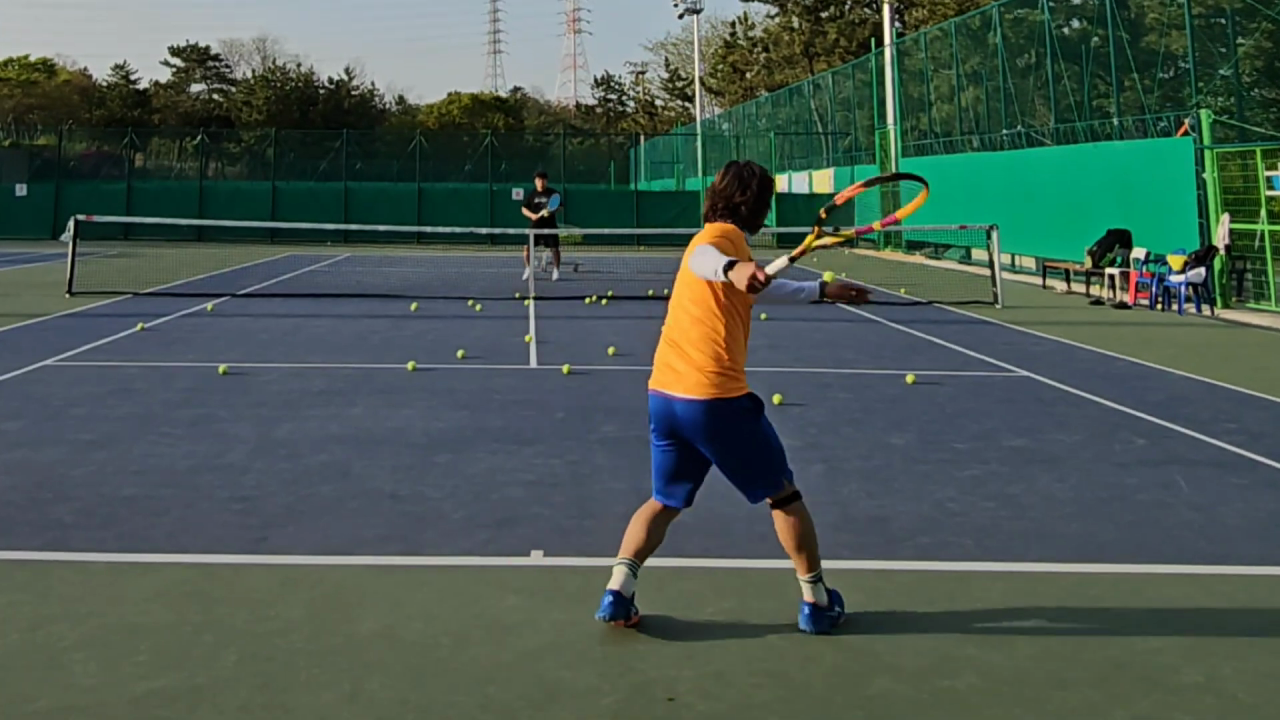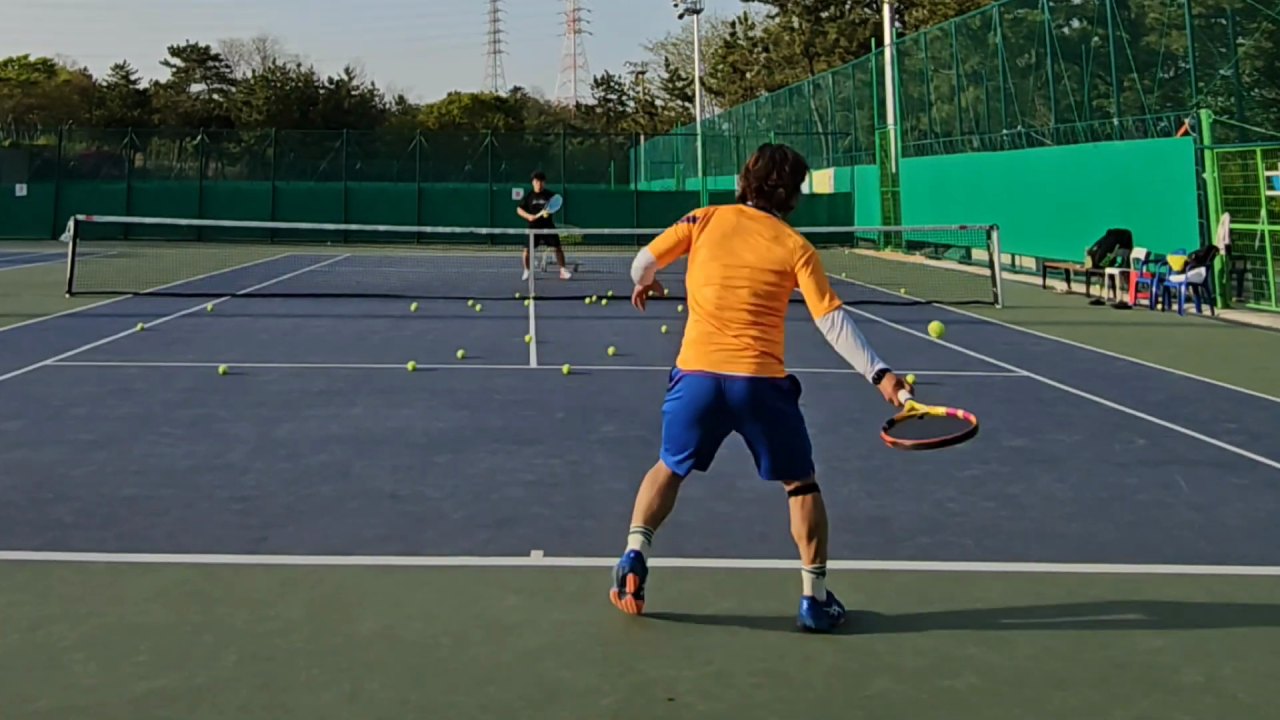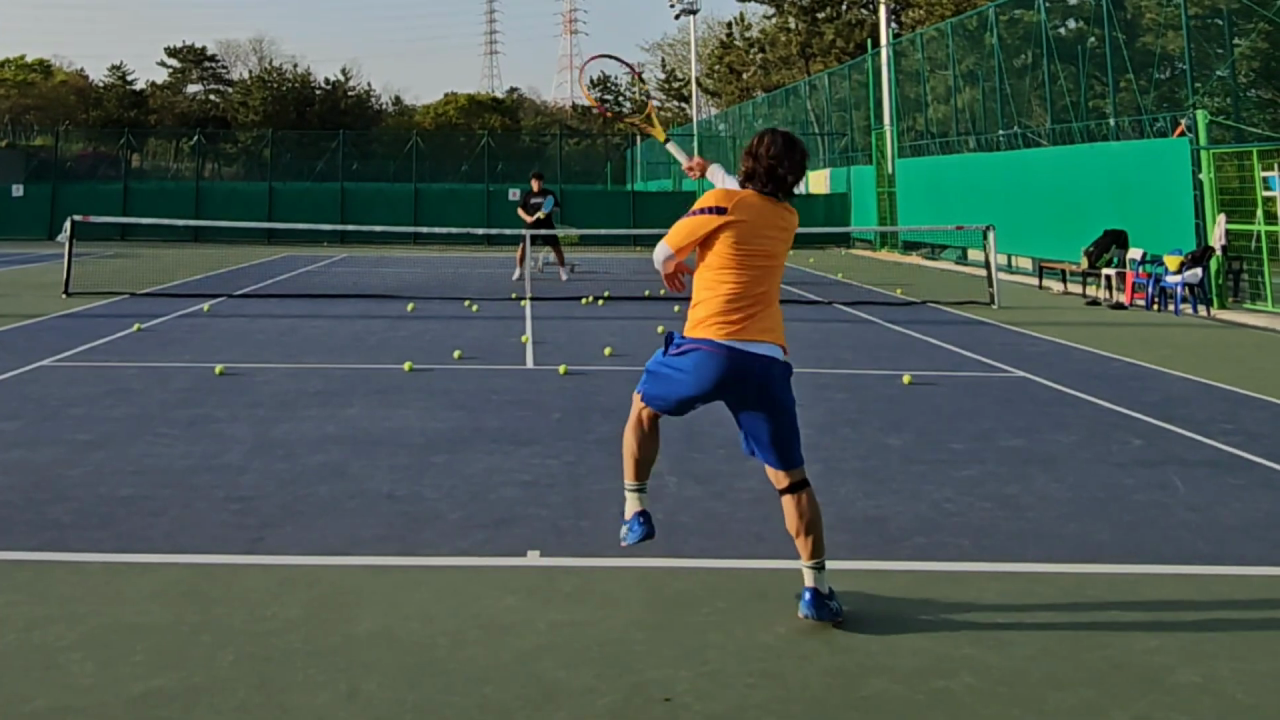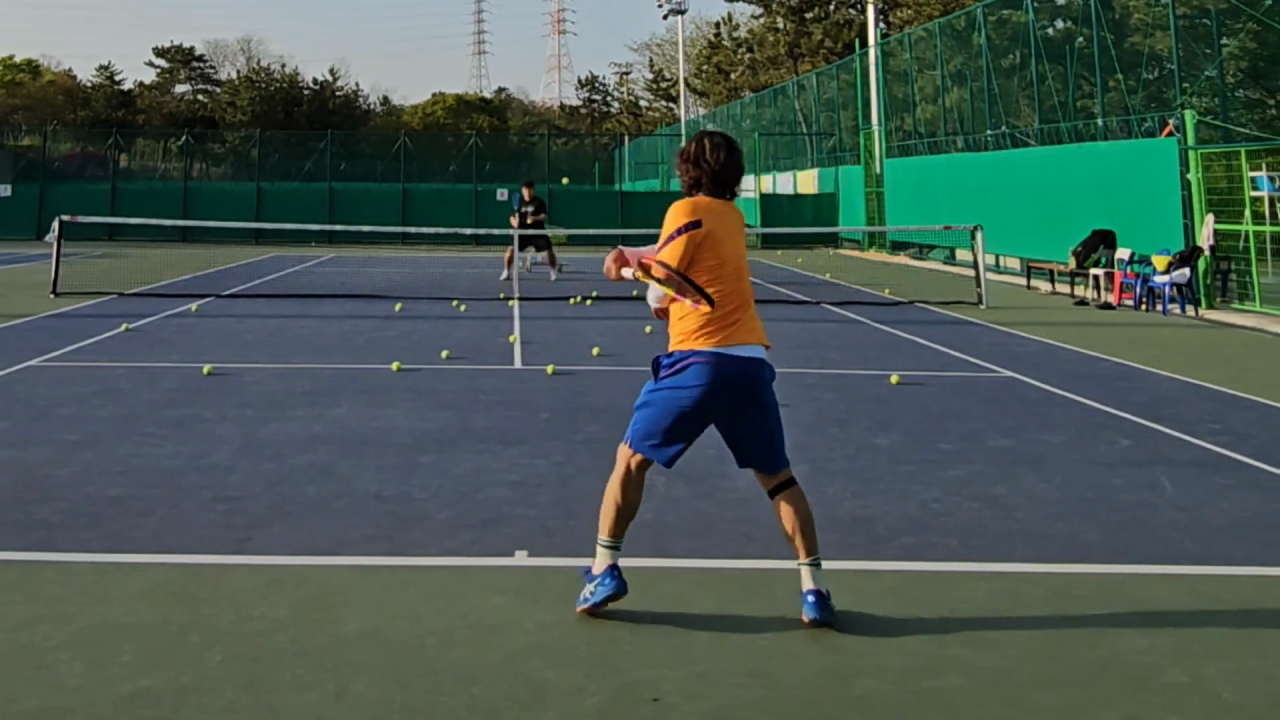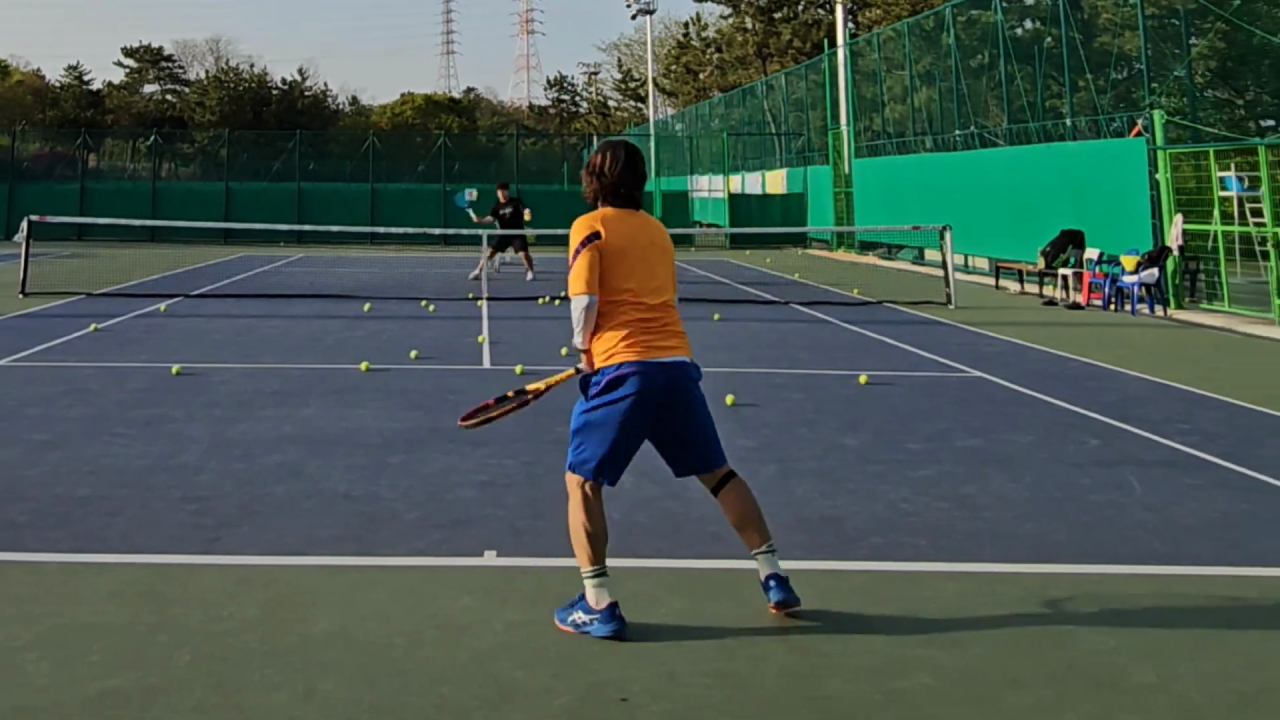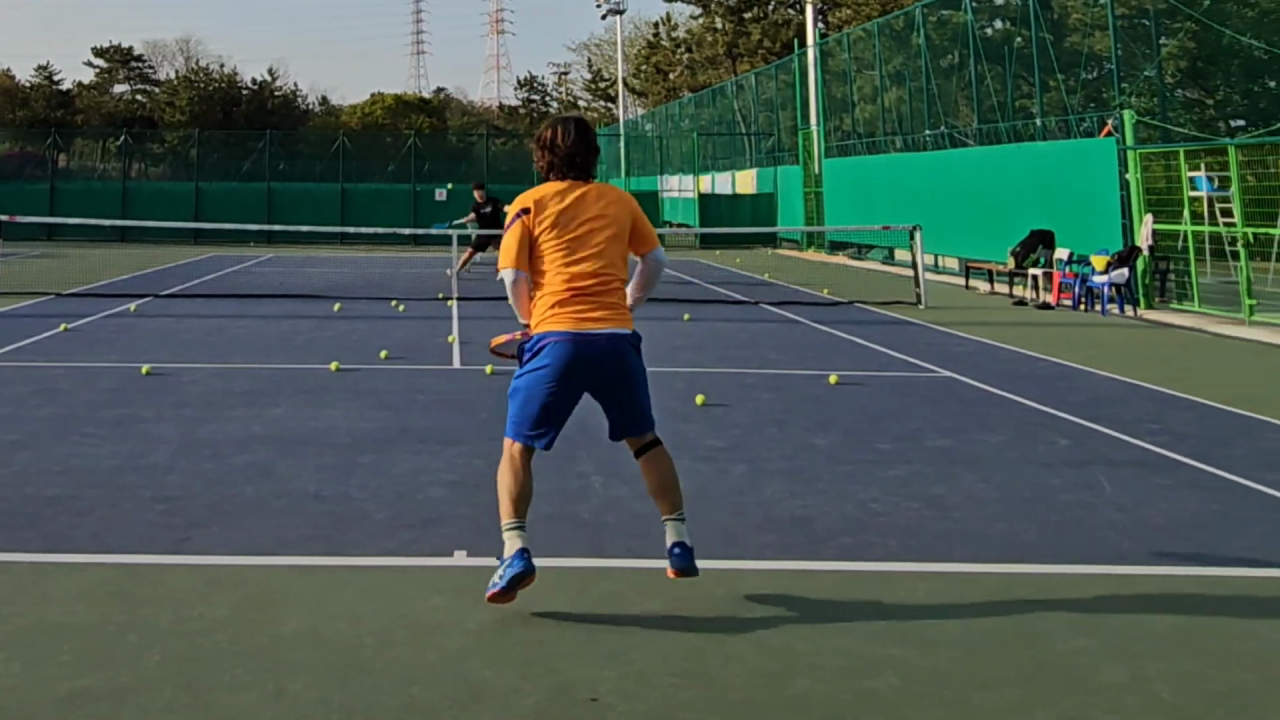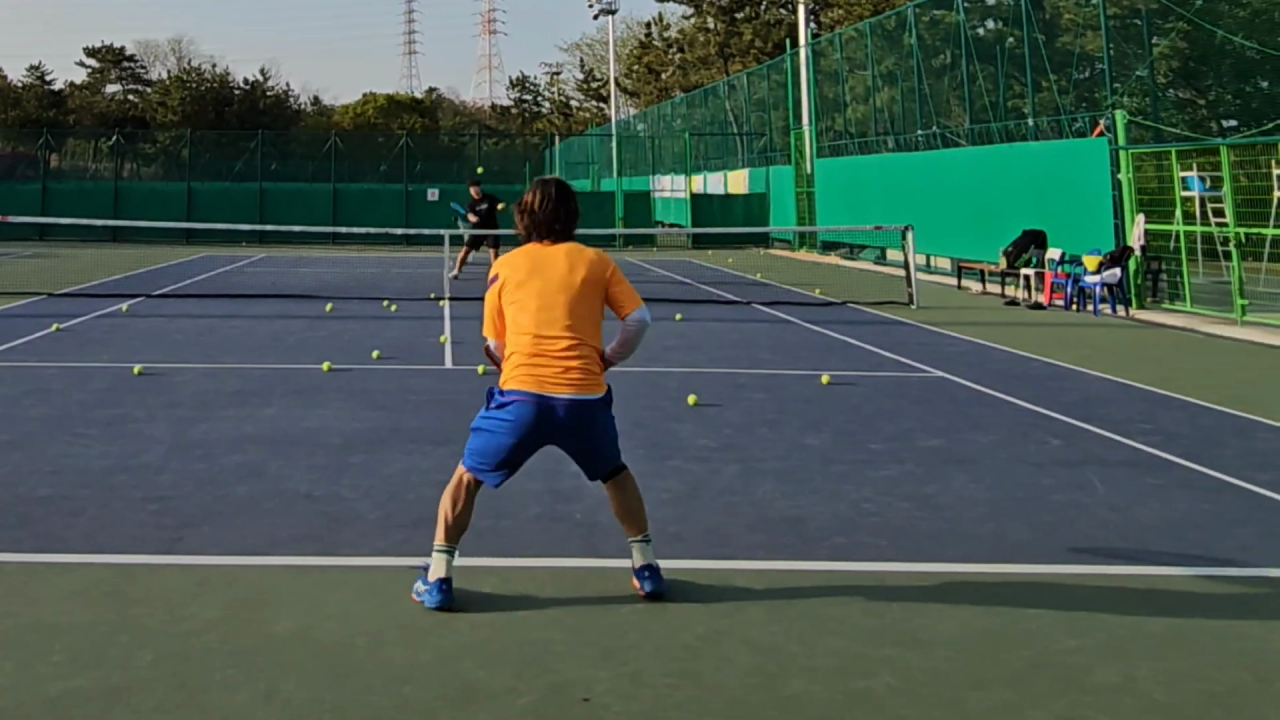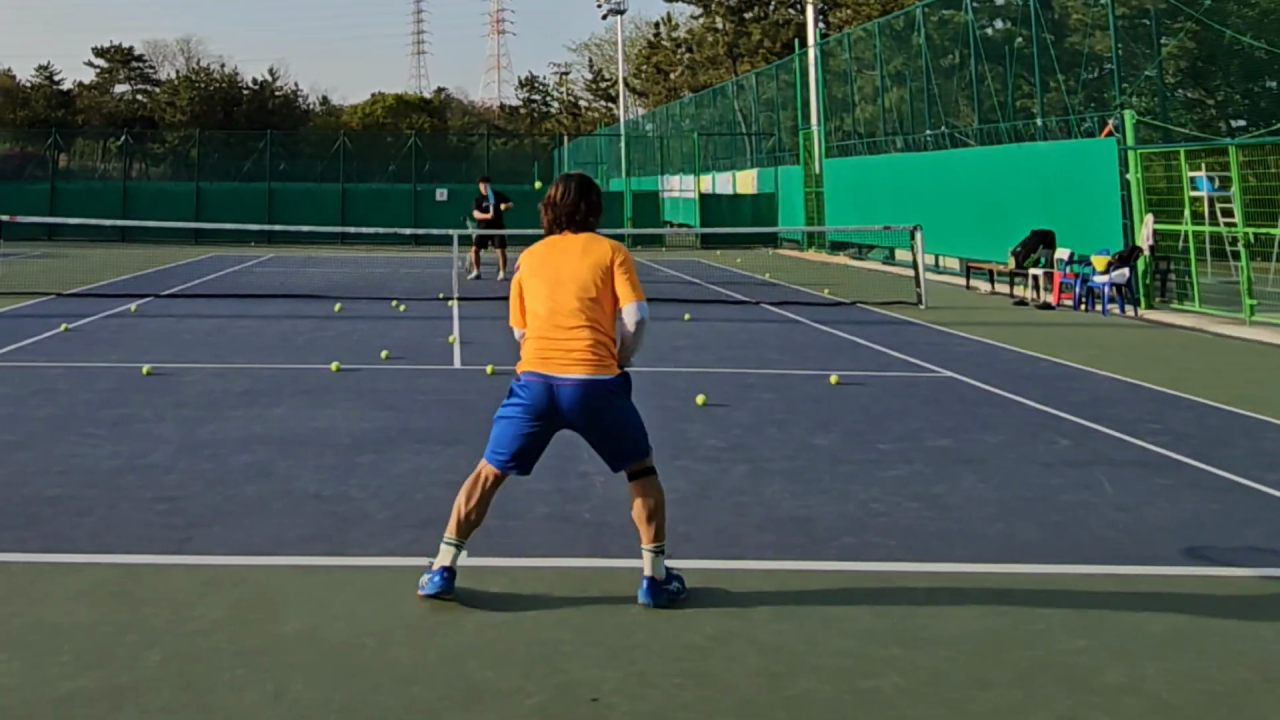
dt=0.2s
person 1, frame 1
left shoulder: (719, 239)
right shoulder: (724, 235)
left elbow: (751, 293)
right elbow: (697, 259)
left wrist: (825, 291)
right wrist: (732, 268)
left hip: (664, 395)
right hip: (711, 399)
left knee: (665, 500)
right knee: (782, 497)
left ankle: (618, 591)
right ankle: (816, 601)
person 1, frame 2
left shoulder: (706, 218)
right shoulder: (797, 247)
left elbow: (645, 260)
right elbow: (832, 320)
left wrist: (642, 282)
right wrist: (878, 371)
left hip: (699, 376)
right hip: (764, 382)
left knee: (669, 470)
right knee: (801, 484)
left ankle: (634, 555)
right ankle: (816, 597)
person 1, frame 3
left shoulder: (721, 202)
right shoulder: (788, 218)
left elbow: (665, 256)
left wrist: (670, 271)
right wrist: (711, 172)
left hip: (709, 347)
right hip: (765, 360)
left knee: (645, 406)
right knee: (790, 477)
left ankle: (636, 511)
right ankle: (816, 590)
person 1, frame 4
left shoulder: (689, 211)
right shoulder: (733, 217)
left elbow: (663, 294)
left wrist: (657, 300)
right wrist: (629, 256)
left hip: (698, 361)
right hip: (750, 361)
left knee: (630, 460)
right knee: (778, 479)
left ankle: (606, 574)
right ankle: (814, 593)
person 1, frame 5
left shoulder: (591, 228)
right shoulder: (656, 230)
left elbow: (583, 305)
left wrist: (585, 347)
left hip: (623, 372)
right hip: (676, 368)
left knee: (581, 483)
right knee: (719, 475)
left ankle: (598, 603)
right ankle: (772, 578)
person 1, frame 6
left shoulder: (529, 205)
right shoulder: (621, 200)
left elbow: (512, 276)
right elbow: (654, 259)
left wrist: (530, 319)
left hip: (559, 342)
right hip: (618, 341)
left knee: (517, 452)
right knee: (645, 443)
left ankle: (515, 555)
right ankle: (678, 545)
person 1, frame 7
left shoulder: (505, 266)
right shoulder: (596, 261)
left elbow: (494, 343)
right elbow: (638, 320)
right wrist: (609, 360)
left hip: (522, 396)
right hip: (583, 399)
left knee: (467, 477)
right knee: (613, 471)
left ankle: (438, 577)
right ankle: (645, 567)
person 1, frame 8
left shoulder: (530, 257)
right shoulder: (611, 250)
right elbow: (636, 314)
right wrist: (621, 353)
left hip: (536, 381)
right hip: (595, 385)
left knee: (490, 472)
right knee: (640, 466)
left ankle: (444, 569)
right ankle: (656, 574)
